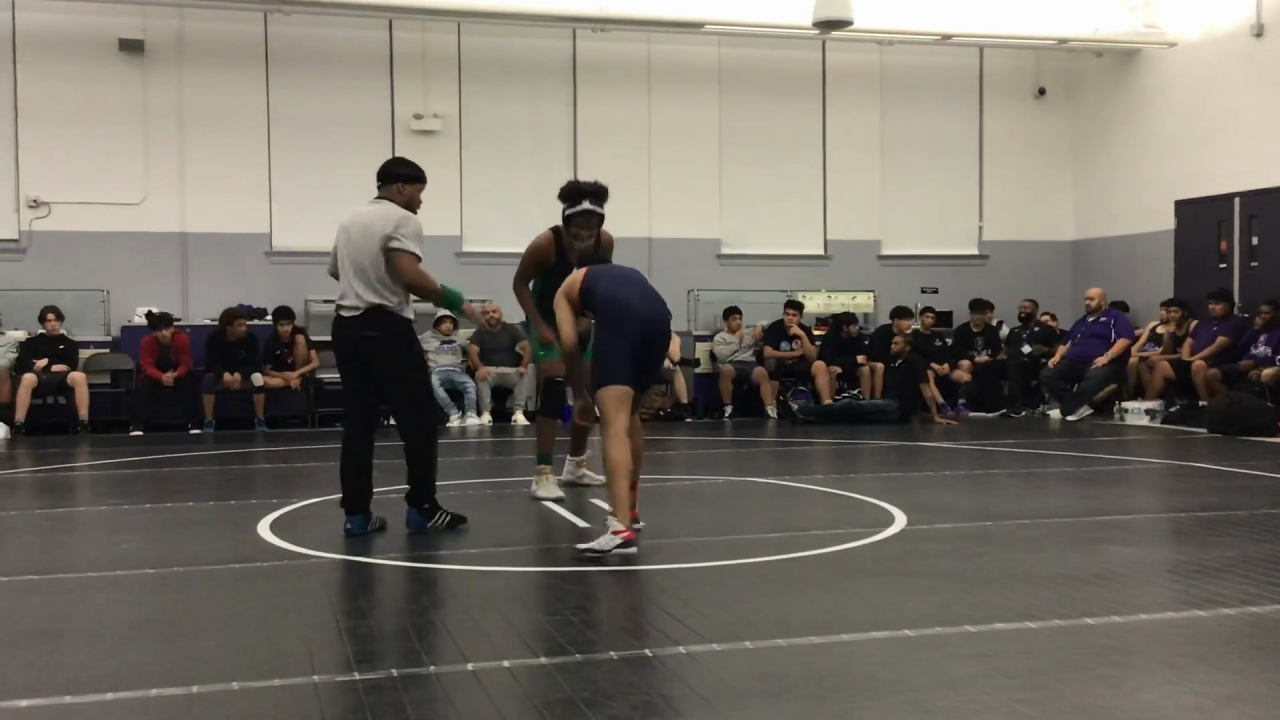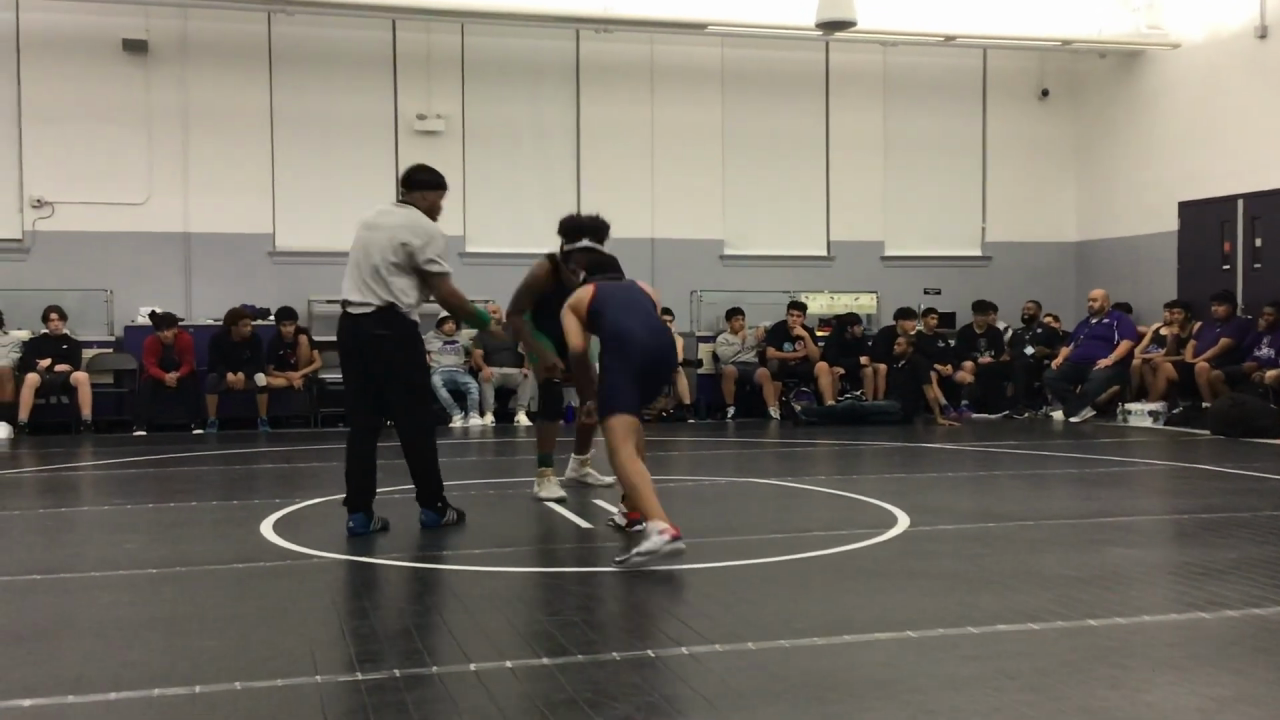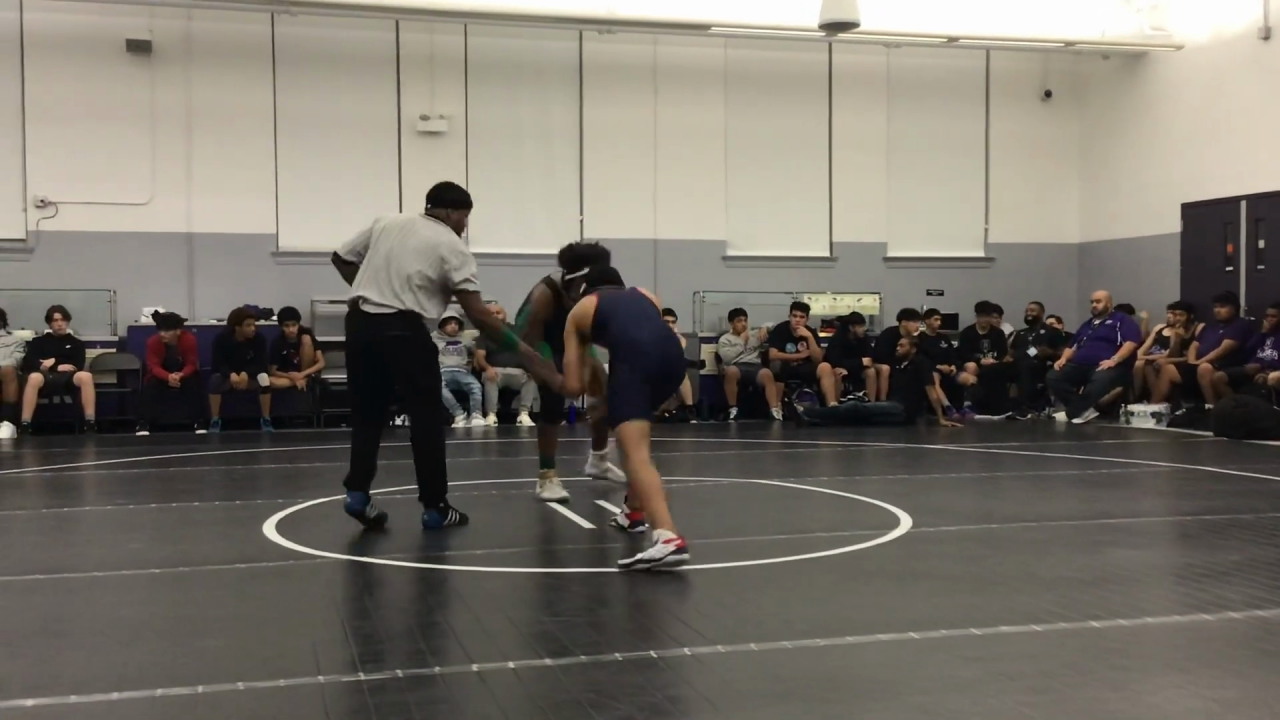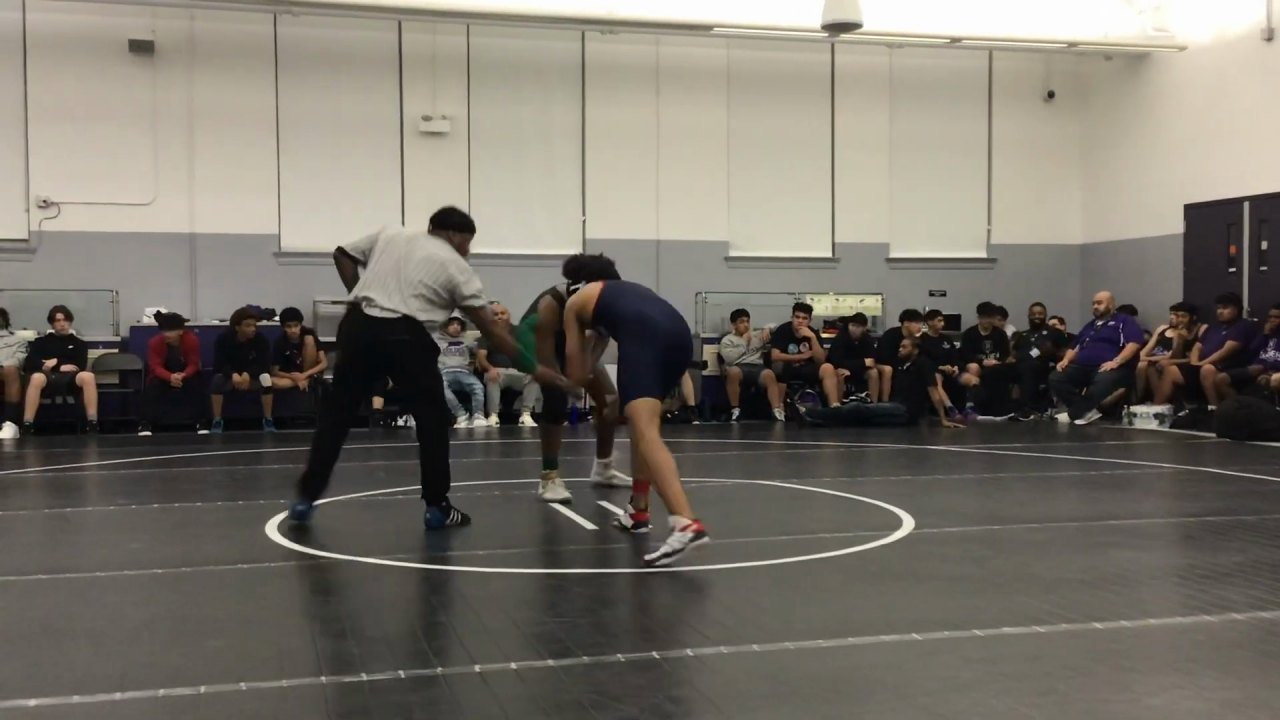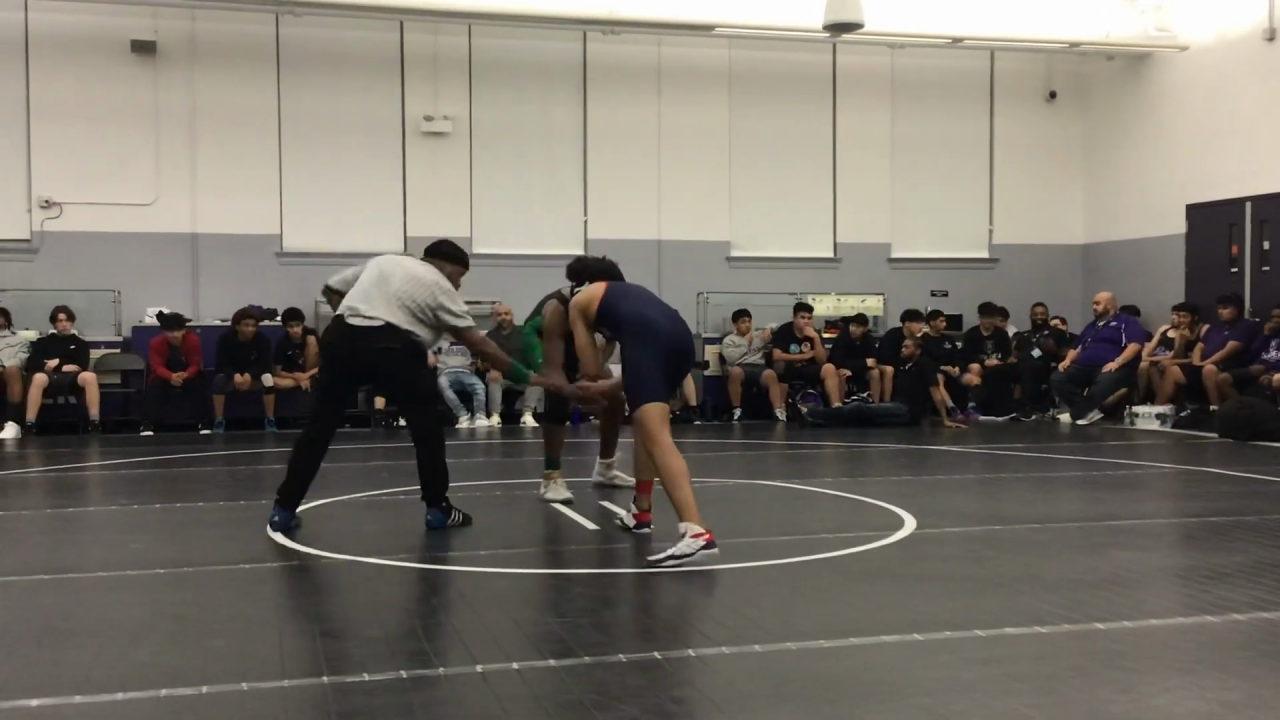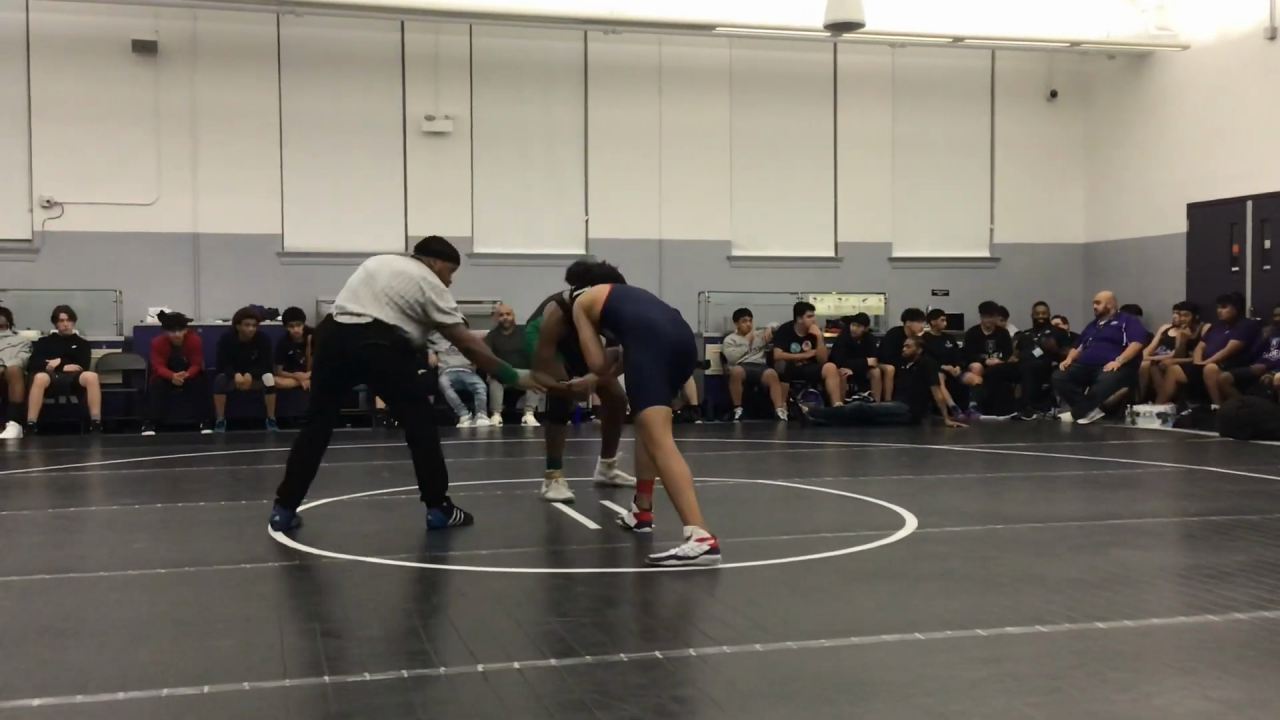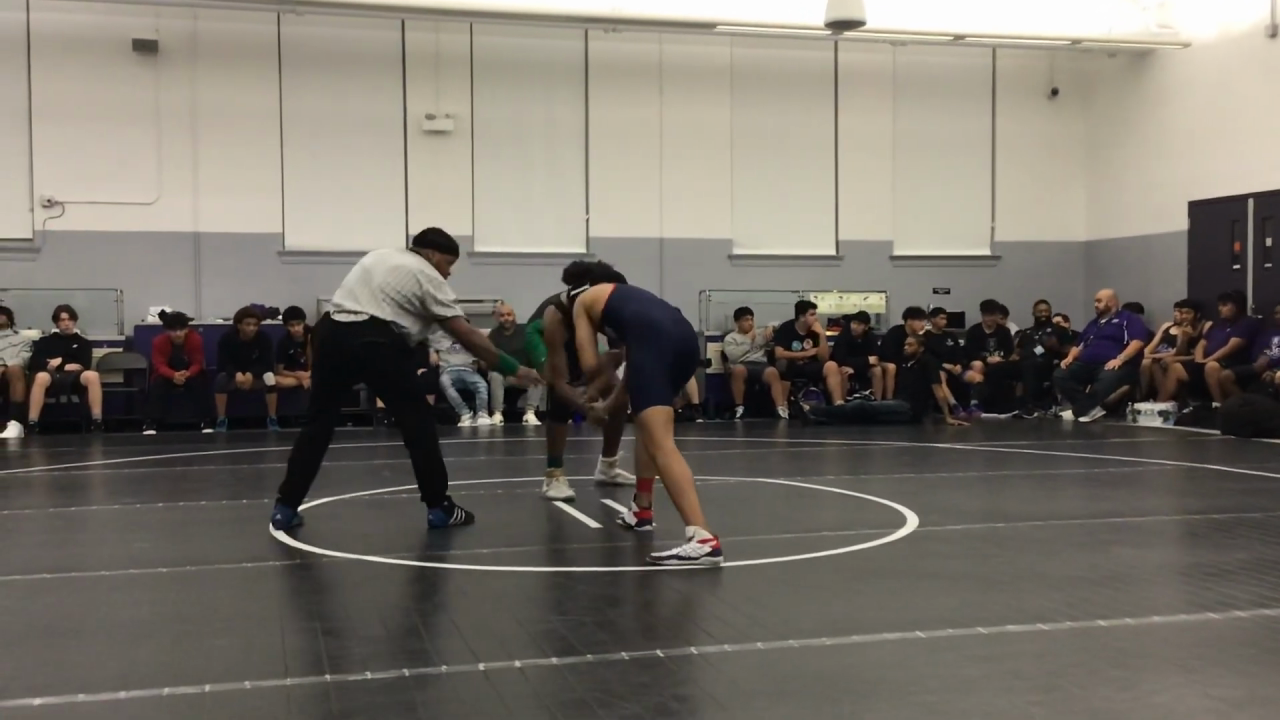
dt=0.2s
person 1, frame 1
left shoulder: (352, 220)
right shoulder: (401, 221)
left elbow: (336, 271)
right elbow: (410, 277)
right wrist: (458, 303)
left hip: (348, 326)
right hip: (385, 328)
left knee: (359, 422)
right knee: (419, 417)
left ankle: (356, 513)
right ankle: (423, 507)
person 1, frame 2
left shoulder: (371, 219)
right shoulder: (425, 230)
right elbow: (445, 295)
right wrist: (484, 321)
left hip: (351, 325)
right hip: (391, 328)
left knee: (364, 422)
right knee: (415, 419)
left ankle: (359, 513)
right ankle: (433, 507)
person 1, frame 3
left shoulder: (386, 223)
right shoulder: (451, 247)
left elbow: (342, 257)
right elbow: (477, 313)
right wrist: (518, 347)
left hip: (361, 323)
right hip: (402, 331)
left knee: (368, 415)
right knee: (426, 418)
left ankle: (358, 495)
right ankle: (435, 506)
person 1, frame 4
left shoulder: (391, 235)
right shoulder: (454, 265)
left elbow: (343, 255)
right elbow: (490, 327)
right wrist: (530, 366)
left hip: (359, 327)
right hip: (404, 336)
left knee: (337, 414)
right knee: (432, 420)
left ankle: (304, 499)
right ankle: (437, 507)
person 1, frame 5
left shoulder: (384, 261)
right shoulder: (439, 287)
left elbow: (332, 289)
right elbow: (479, 345)
right wrist: (526, 377)
left hip: (341, 337)
right hip: (388, 345)
left knee: (321, 422)
right knee: (426, 422)
left ankle: (284, 509)
right ankle: (437, 508)
person 1, frame 6
left shoulder: (378, 261)
right shoulder: (429, 283)
right elbow: (467, 344)
right wrist: (514, 377)
left hip: (332, 335)
right hip: (377, 343)
left knee: (318, 422)
right knee: (419, 422)
left ankle: (284, 509)
right ankle: (438, 508)
person 1, frame 7
left shoulder: (378, 255)
right shoulder: (427, 276)
right elbow: (467, 336)
right wrist: (513, 369)
left hip: (331, 332)
right hip: (375, 341)
left knee: (319, 421)
right knee: (417, 421)
left ankle: (285, 508)
right ankle: (439, 507)
person 2, frame 1
left shoulder: (570, 286)
right shoulder: (632, 274)
left elbow: (570, 343)
left wrist: (581, 395)
left hip: (618, 320)
right hip: (658, 315)
left knee: (615, 425)
right knee: (628, 413)
left ankle: (622, 530)
right ankle: (628, 512)
person 2, frame 2
left shoulder: (577, 299)
right shoulder: (644, 289)
left elbow: (577, 348)
left wrist: (590, 396)
left hip: (624, 348)
right hip: (663, 349)
left knee: (622, 450)
right knee: (630, 425)
left ankle: (661, 530)
right ankle: (634, 508)
person 2, frame 3
left shoulder: (580, 310)
right shoulder: (644, 295)
left elbow: (573, 387)
left hip: (634, 356)
right hip: (672, 353)
left knee: (634, 453)
right knee: (636, 431)
left ankle: (668, 538)
right ankle: (635, 509)
person 2, frame 4
left shoulder: (576, 301)
right shoulder: (630, 290)
left elbow: (577, 376)
left wrist: (588, 361)
right wrist: (621, 397)
left hip: (644, 335)
right hip: (679, 332)
left knee: (646, 434)
right knee: (642, 422)
left ankle: (686, 524)
right ankle: (638, 511)
person 2, frame 5
left shoulder: (579, 301)
right shoulder: (630, 292)
left elbow: (591, 371)
left wrist: (600, 381)
right wrist: (605, 387)
left hip: (647, 339)
right hip: (681, 336)
left knee: (657, 440)
right knee: (645, 423)
left ankle: (696, 532)
right ankle: (641, 512)
person 2, frame 6
left shoulder: (583, 302)
right shoulder: (629, 296)
left elbow: (598, 363)
right elbow: (624, 361)
left wrist: (612, 359)
left hip: (650, 342)
right hip: (684, 339)
left knee: (660, 443)
right knee: (647, 423)
left ankle: (700, 538)
right ankle: (641, 511)
person 2, frame 7
left shoulder: (584, 300)
right shoulder: (630, 298)
left elbow: (590, 366)
right elbow: (635, 368)
left wrist: (606, 368)
right wrist: (609, 404)
left hip: (653, 342)
right hip: (686, 339)
left knee: (660, 444)
right knee: (646, 423)
left ankle: (703, 539)
right ankle: (641, 510)
person 3, frame 1
left shoulder: (605, 243)
right shoulder: (546, 243)
right elbow: (520, 284)
left wrist: (587, 317)
right wrist: (539, 326)
right hip: (547, 322)
right knee: (554, 390)
left ankle: (575, 466)
right ankle: (543, 474)
person 3, frame 2
left shoulder: (601, 267)
right shoulder: (544, 270)
right elbow: (513, 315)
right wrist: (540, 355)
right hip: (538, 326)
right knee: (552, 388)
left ankle: (579, 465)
right ankle: (544, 475)
person 3, frame 3
right shoulder: (545, 295)
right elbow: (529, 350)
right wrist: (557, 381)
left hip: (569, 332)
right hip: (537, 332)
right knee: (553, 393)
left ankle: (599, 461)
right ankle: (547, 477)
person 3, frame 4
right shoulder: (551, 306)
left elbow: (602, 336)
right elbow: (545, 368)
right hip: (536, 333)
left knee: (609, 397)
right knee: (556, 395)
left ankle: (603, 468)
right ankle: (549, 478)
person 3, frame 5
right shoulder: (557, 309)
left elbow: (609, 341)
right elbow: (552, 371)
left hip: (577, 338)
right hip: (541, 335)
left knee: (615, 399)
right knee: (560, 396)
left ankle: (605, 468)
right ankle: (551, 478)
person 3, frame 6
right shoulder: (557, 312)
left elbow: (617, 354)
right elbow: (539, 373)
left wrist: (596, 378)
right wrist: (566, 387)
left hip: (578, 339)
right hip: (541, 335)
left knee: (617, 398)
right knee: (561, 396)
left ankle: (607, 468)
right ankle: (553, 477)
person 3, frame 7
right shoulder: (557, 315)
left elbow: (617, 352)
right elbow: (559, 381)
left wrist: (597, 386)
right wrist: (585, 409)
left hip: (578, 338)
right hip: (542, 336)
right knee: (561, 395)
left ankle: (608, 467)
right ankle: (554, 476)
